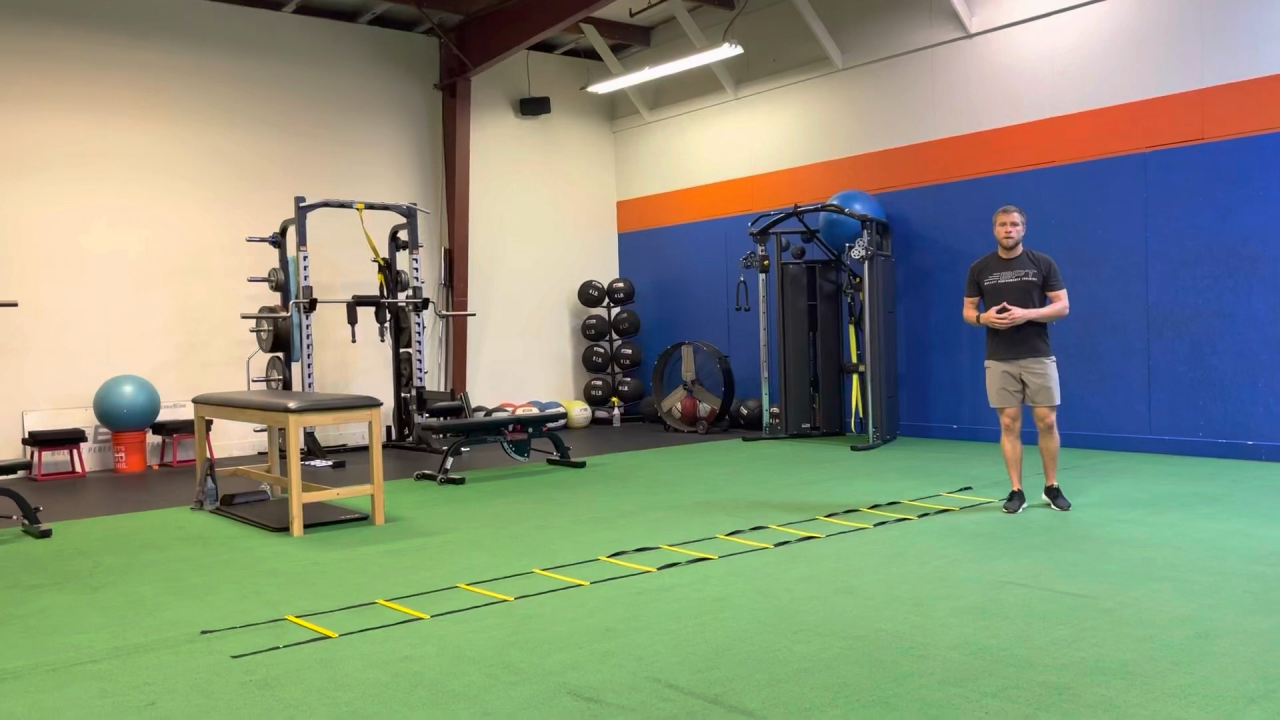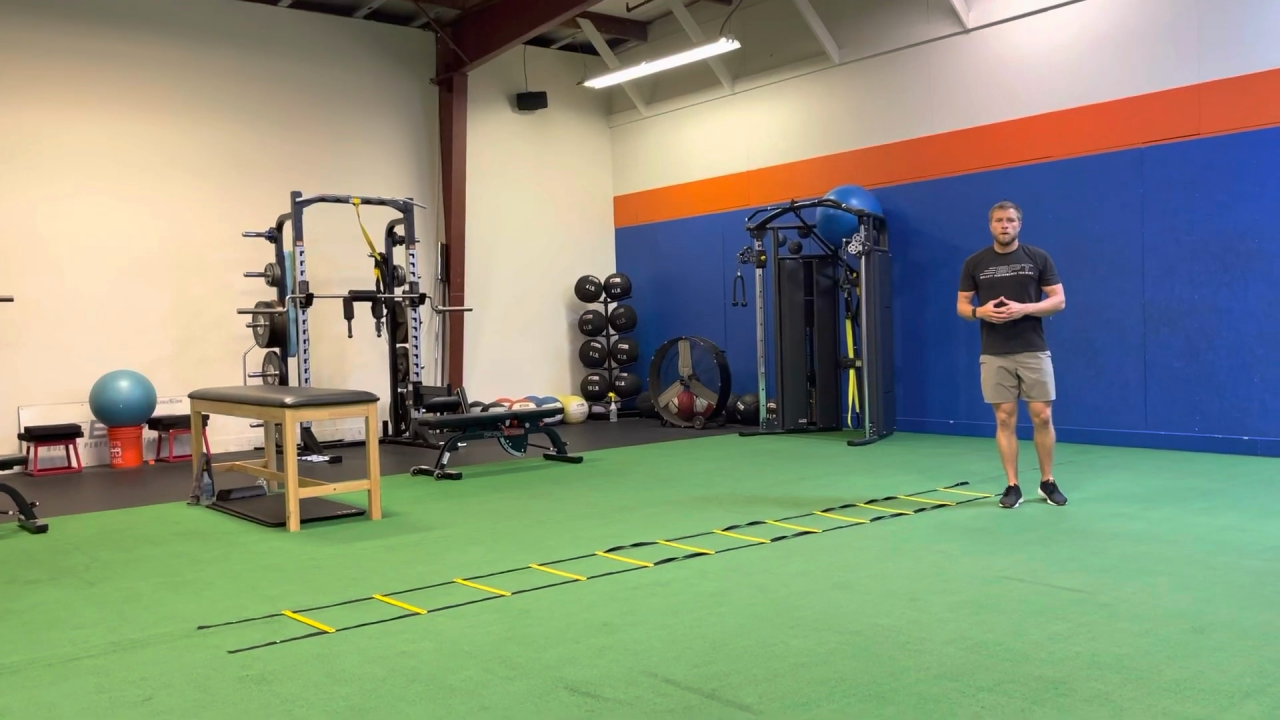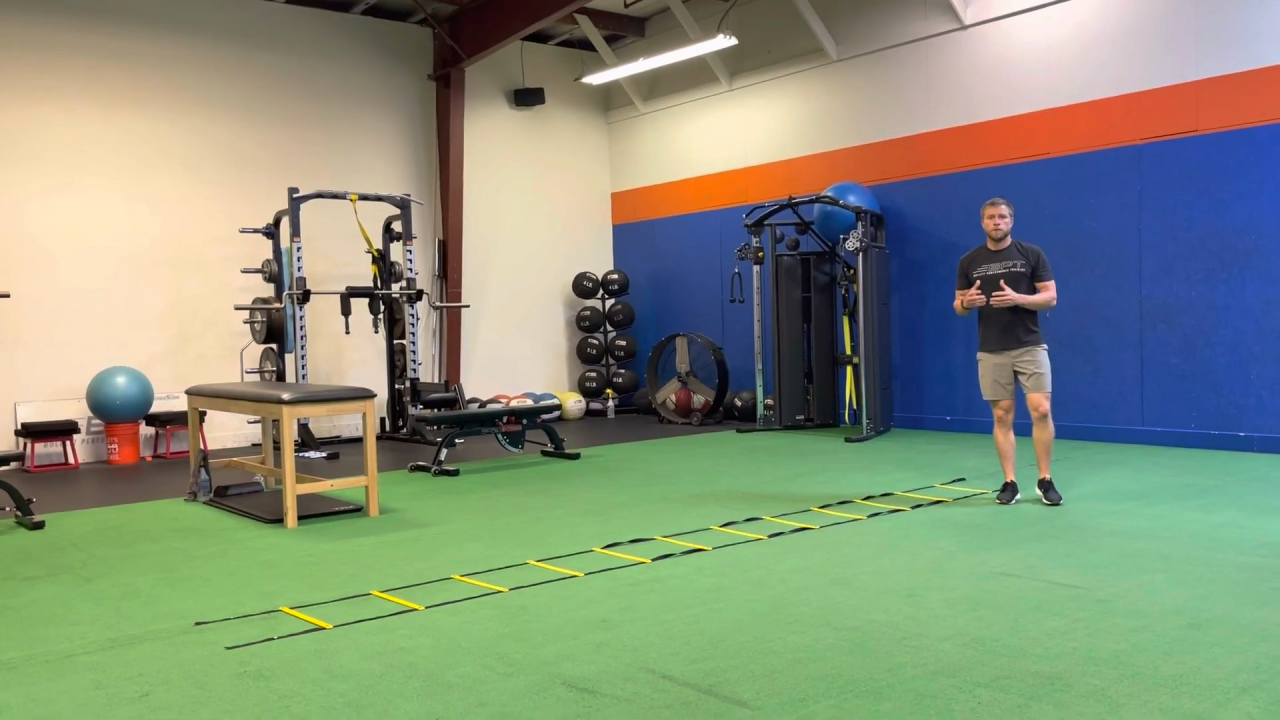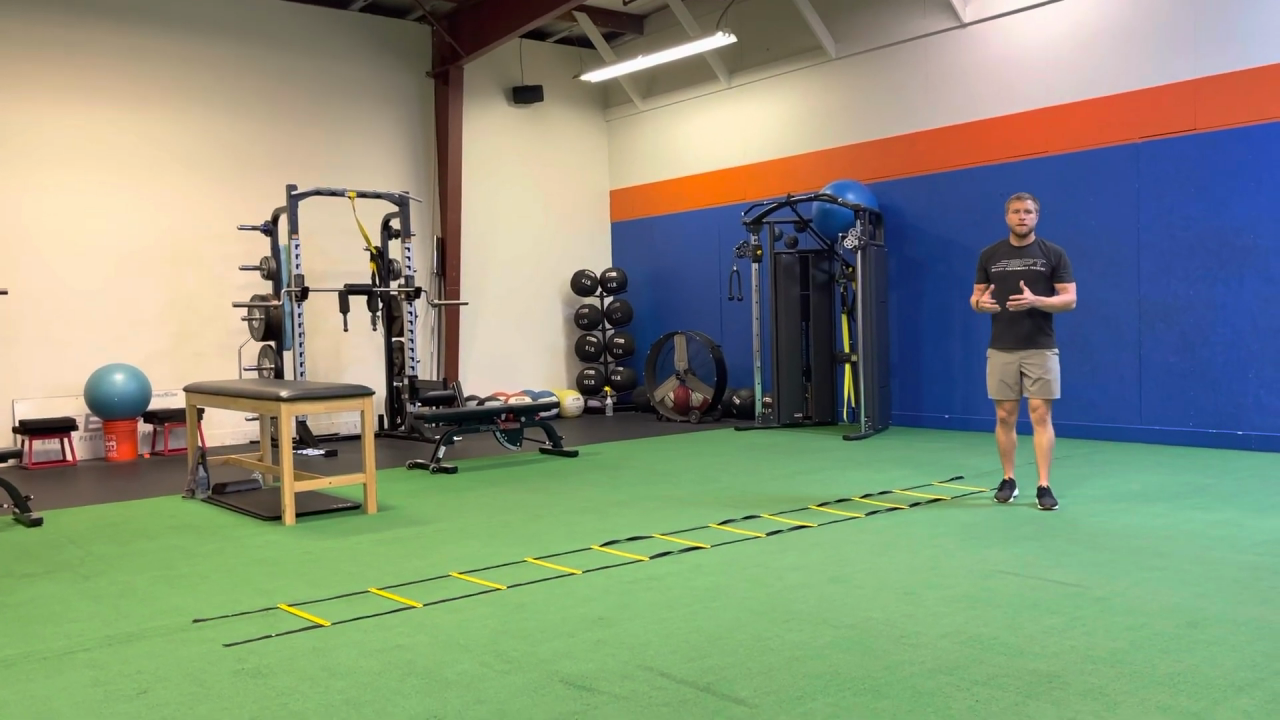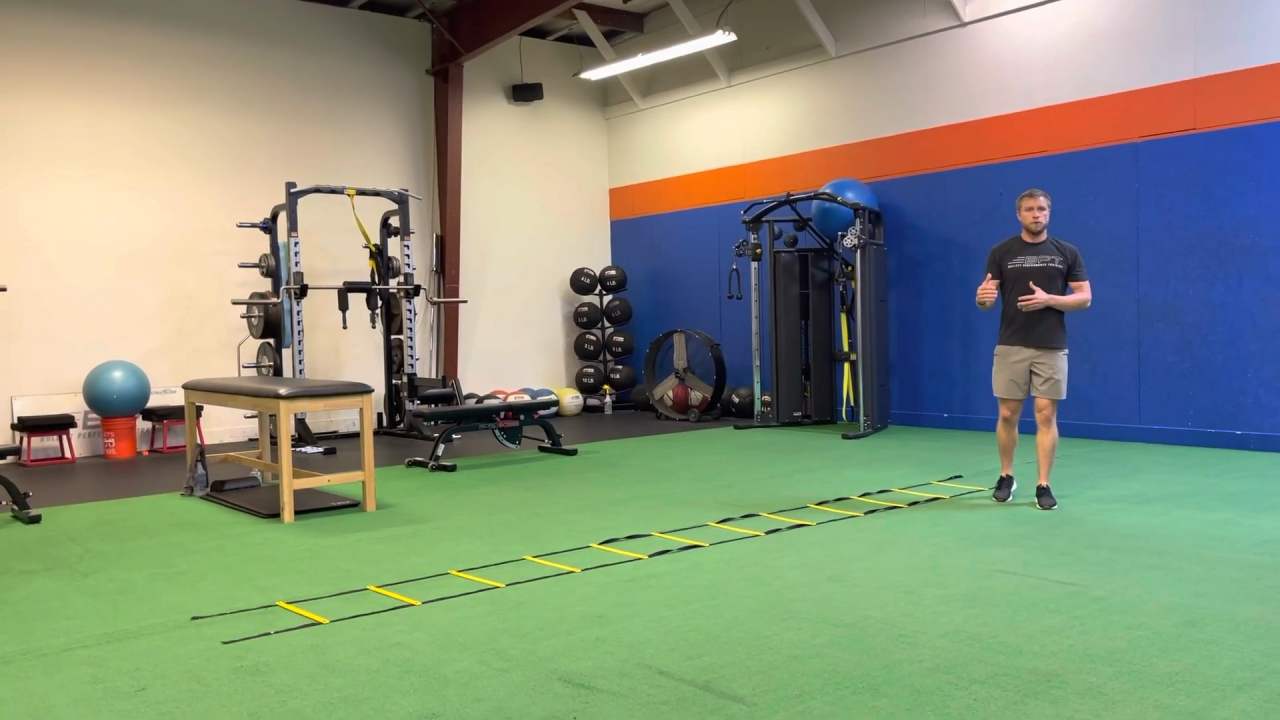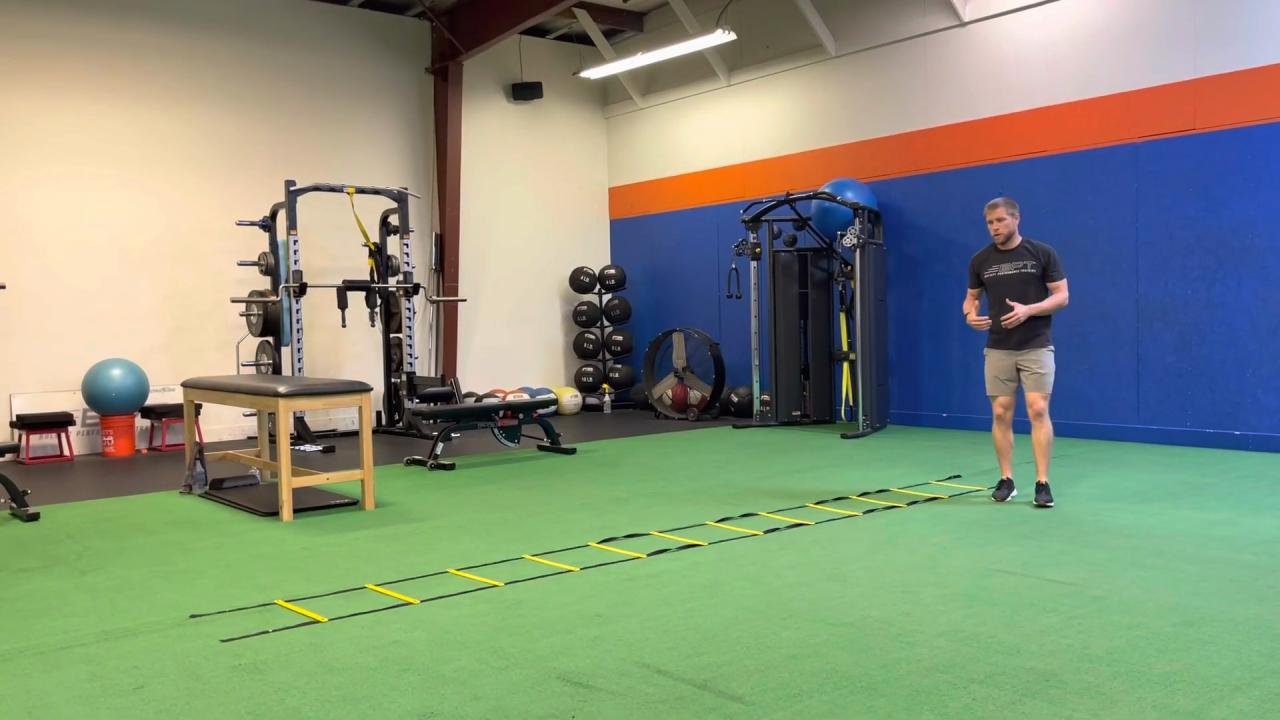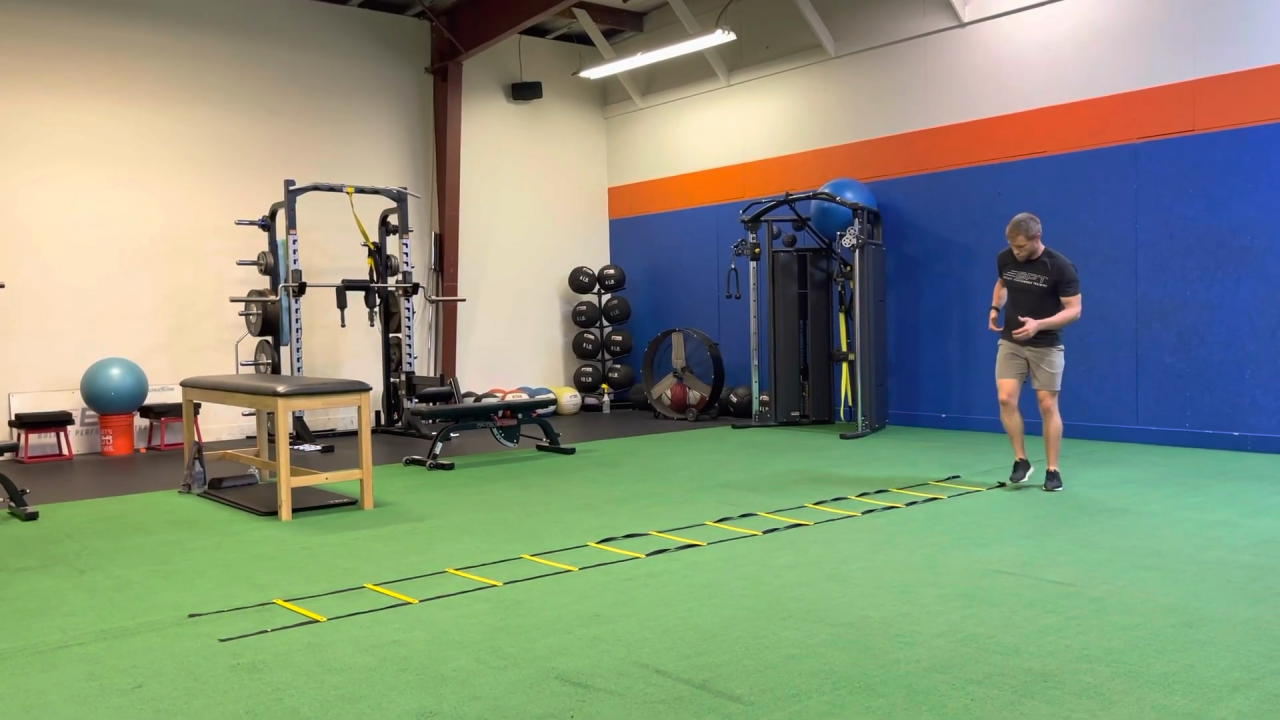
dt=0.7s
person 1, frame 1
left shoulder: (1043, 263)
right shoulder: (980, 268)
left elbow: (1062, 306)
right elbow: (968, 310)
left wrist: (1027, 314)
right wrist: (983, 318)
left hip: (1038, 356)
right hip: (999, 360)
left knee: (1047, 422)
right knee: (1009, 424)
left ankle: (1052, 487)
right ankle: (1016, 491)
person 1, frame 2
left shoulder: (1038, 258)
right shoulder: (975, 263)
left elbow: (1058, 300)
right elbow: (962, 305)
left wrist: (1024, 308)
right wrist: (980, 312)
left hip: (1034, 351)
right hip: (994, 354)
left knee: (1042, 417)
right knee: (1005, 419)
left ankle: (1048, 482)
right ankle: (1012, 486)
person 1, frame 3
left shoulder: (1032, 254)
right shoulder: (969, 261)
left elbow: (1050, 297)
right elbow: (958, 305)
left wrist: (1017, 298)
right wrist: (968, 302)
left hip: (1030, 346)
right hip: (991, 351)
left knee: (1041, 410)
right knee: (1003, 416)
left ankle: (1045, 480)
right ankle: (1010, 481)
person 1, frame 4
left shoulder: (1054, 254)
right shoulder: (989, 255)
left elbow: (1069, 299)
right elbow: (976, 297)
left wrist: (1035, 300)
right wrist: (981, 303)
left hip: (1041, 349)
right hip: (1001, 349)
left knee: (1041, 416)
right knee: (1005, 416)
left ankle: (1044, 485)
right ankle: (1008, 480)
person 1, frame 5
left shoulder: (1067, 252)
right shoulder: (1001, 252)
left elbow: (1084, 298)
right elbow: (987, 298)
left wrist: (1049, 299)
right wrist: (983, 297)
left hip: (1052, 348)
right hip: (1010, 347)
left knee: (1046, 415)
right knee: (1008, 415)
left ankle: (1043, 485)
right ankle: (1006, 477)
person 1, frame 6
left shoulder: (1043, 253)
right shoulder: (980, 260)
left elbow: (1062, 295)
right elbow: (973, 297)
left wrist: (1028, 310)
right wrist: (971, 313)
left hip: (1037, 347)
right hip: (998, 349)
left knee: (1038, 410)
right knee: (1001, 413)
left ankle: (1041, 483)
right ankle: (1006, 479)
person 1, frame 7
left shoulder: (1061, 266)
right shoulder: (1005, 258)
left elbow: (1074, 310)
left wrist: (1039, 324)
right wrist: (995, 309)
left hip: (1046, 345)
right hip: (1011, 342)
left knee: (1048, 406)
right knee: (1006, 398)
left ankle: (1052, 470)
right ankle: (1021, 460)
